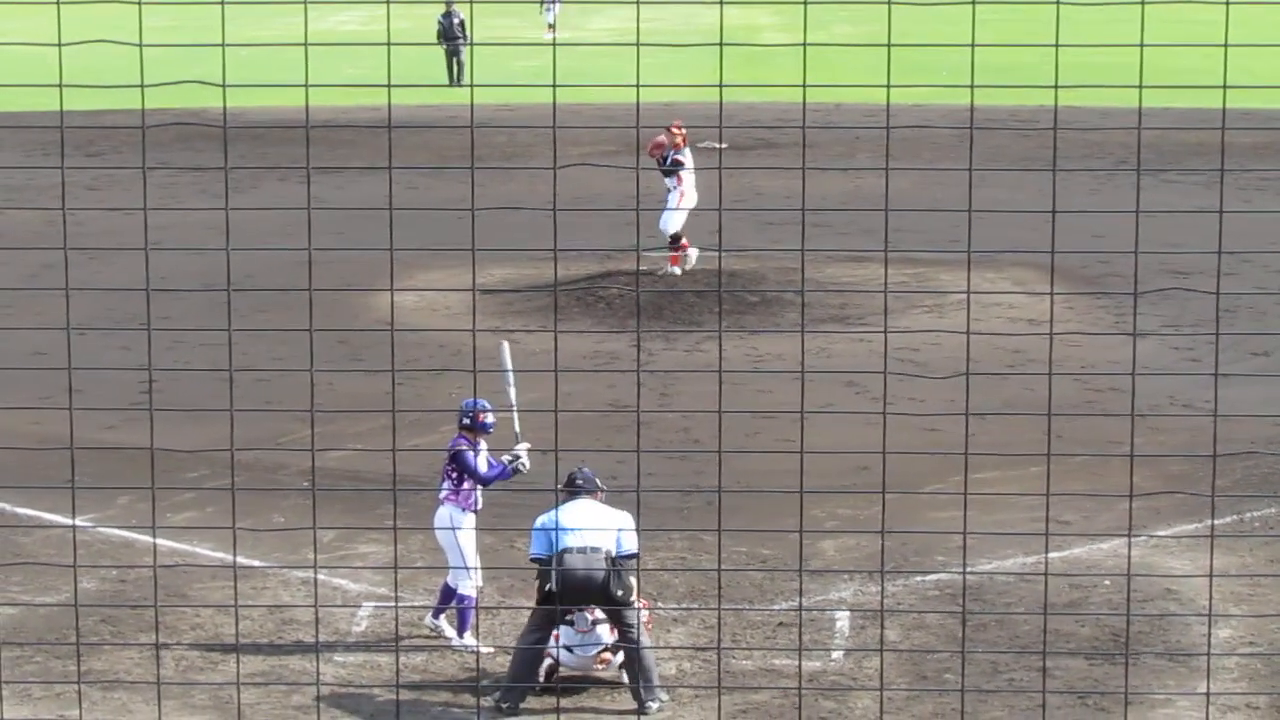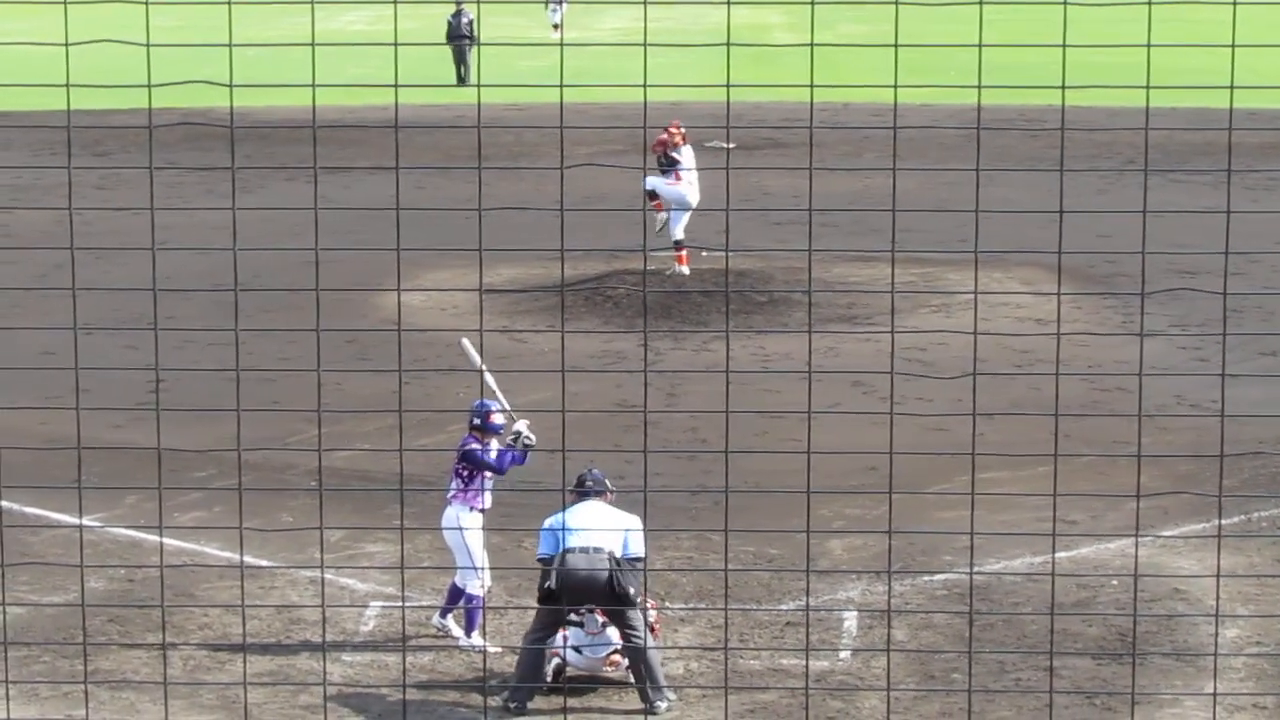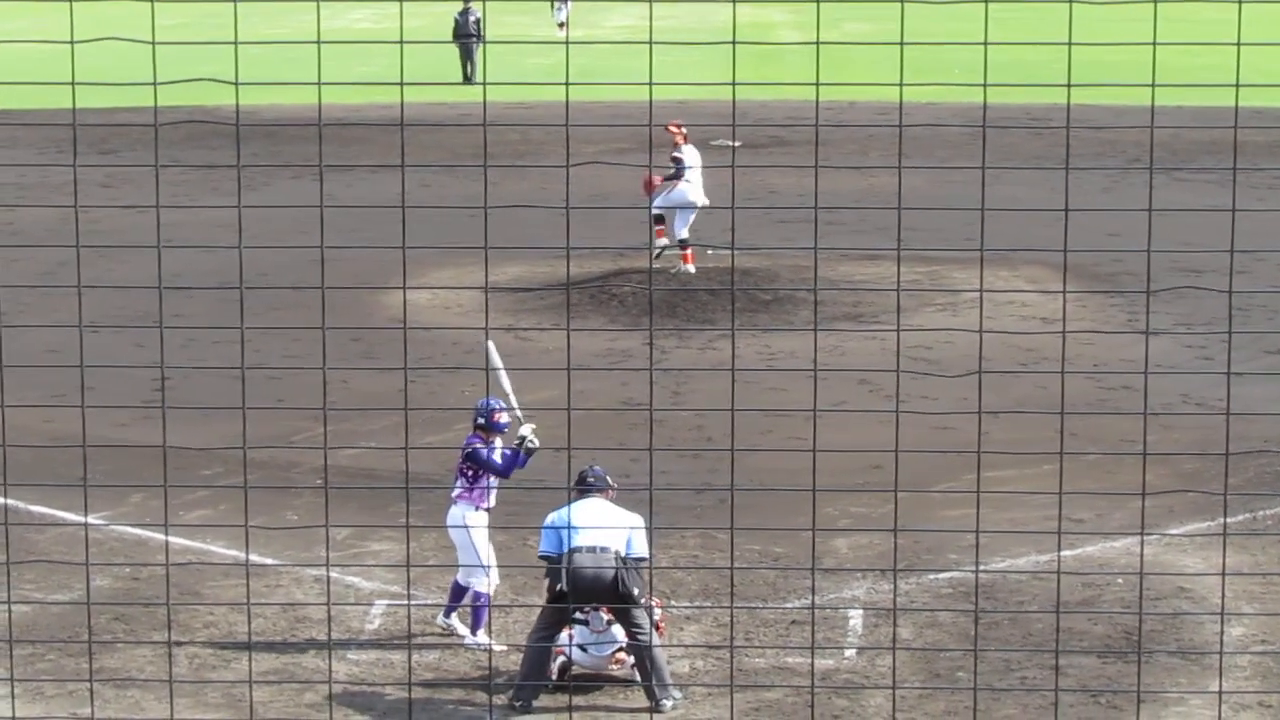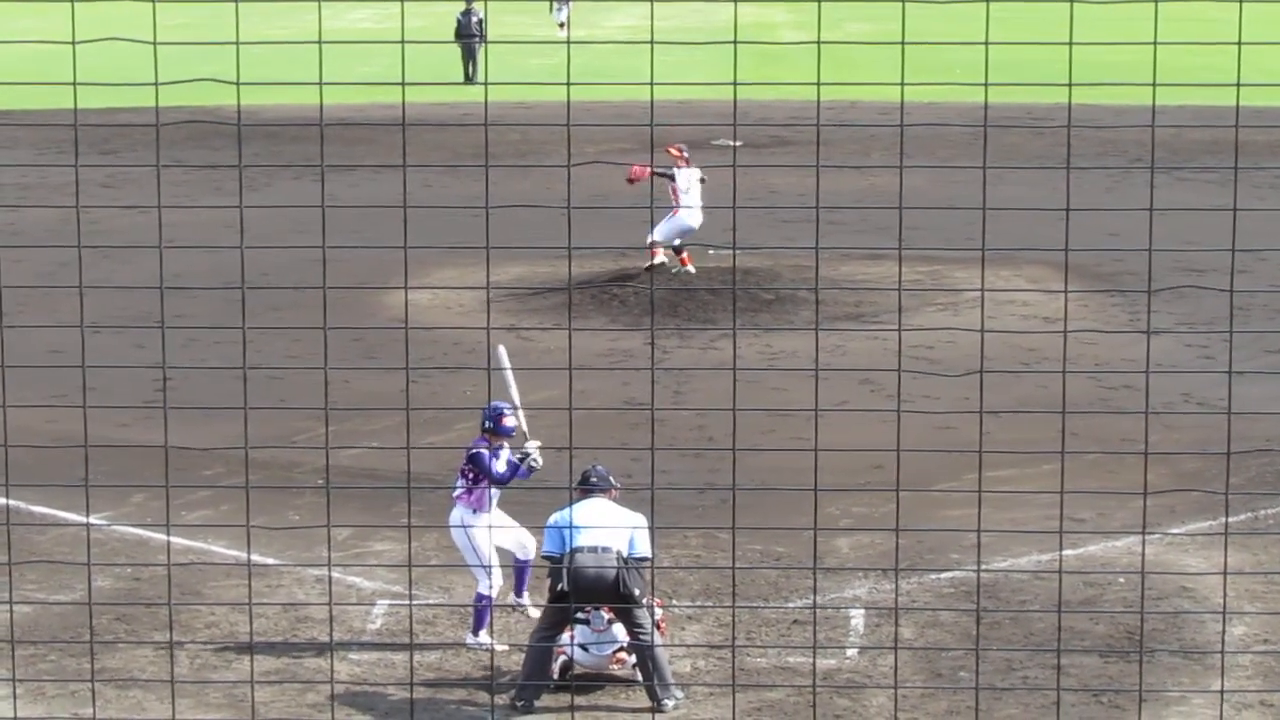
dt=0.5s
person 1, frame 1
left shoulder: (478, 446)
right shoulder: (460, 449)
left elbow: (496, 473)
right elbow: (484, 479)
left wrist: (515, 466)
right wrist: (510, 458)
left hip: (462, 517)
right hip: (454, 518)
left knee: (460, 573)
right knee: (469, 578)
left ankle: (436, 618)
right ankle: (462, 637)
person 1, frame 2
left shoulder: (489, 444)
right shoulder: (470, 448)
left elbow: (516, 460)
right elbow: (500, 468)
left wrist: (525, 445)
right wrist: (514, 439)
left hip: (470, 517)
right hip: (462, 518)
left knee: (468, 573)
right knee: (478, 578)
left ankle: (443, 618)
right ankle: (470, 637)
person 1, frame 3
left shoulder: (493, 444)
right shoulder: (474, 448)
left elbow: (515, 464)
right elbow: (503, 472)
left wrist: (527, 449)
right wrist: (519, 442)
left hip: (476, 516)
right hip: (466, 517)
left knee: (470, 572)
right knee: (487, 576)
left ankle: (448, 617)
right ankle: (475, 636)
person 1, frame 4
left shoulder: (501, 447)
right shoulder: (479, 451)
left elbow: (517, 474)
right elbow: (499, 480)
left wrist: (530, 464)
right wrist: (522, 456)
left hip: (487, 513)
right hip: (468, 519)
left knee: (525, 543)
right knee: (491, 578)
left ankle: (519, 598)
right ankle: (477, 636)
person 2, frame 1
left shoulder: (547, 518)
right shoulder: (620, 515)
left elbow: (543, 562)
right elbow: (629, 559)
left wrist: (547, 592)
right wrist: (628, 590)
left hip: (564, 572)
right hip: (605, 570)
left knee: (534, 634)
right knee: (633, 632)
left ankle: (509, 699)
right ankle: (649, 698)
person 2, frame 2
left shoulder: (555, 519)
right shoulder: (627, 518)
left elbow: (546, 562)
right elbow: (634, 563)
right wrist: (631, 594)
left hip: (566, 572)
right hip: (607, 571)
left knee: (538, 635)
right knee: (637, 635)
left ankle: (517, 699)
right ankle: (657, 698)
person 2, frame 3
left shoulder: (557, 516)
right shoulder: (629, 517)
left elbow: (551, 560)
right elbow: (636, 562)
left wrist: (562, 587)
right wrist: (632, 592)
left hip: (574, 570)
right hip: (613, 571)
left knee: (543, 633)
right knee: (642, 632)
left ankle: (523, 697)
right ankle: (663, 696)
person 2, frame 4
left shoulder: (560, 516)
right shoulder: (632, 516)
left elbow: (554, 560)
right elbow: (639, 562)
left wrist: (567, 586)
left hip: (575, 570)
right hip: (615, 571)
left knee: (545, 633)
right knee: (644, 632)
left ankle: (525, 698)
right ankle: (665, 696)
